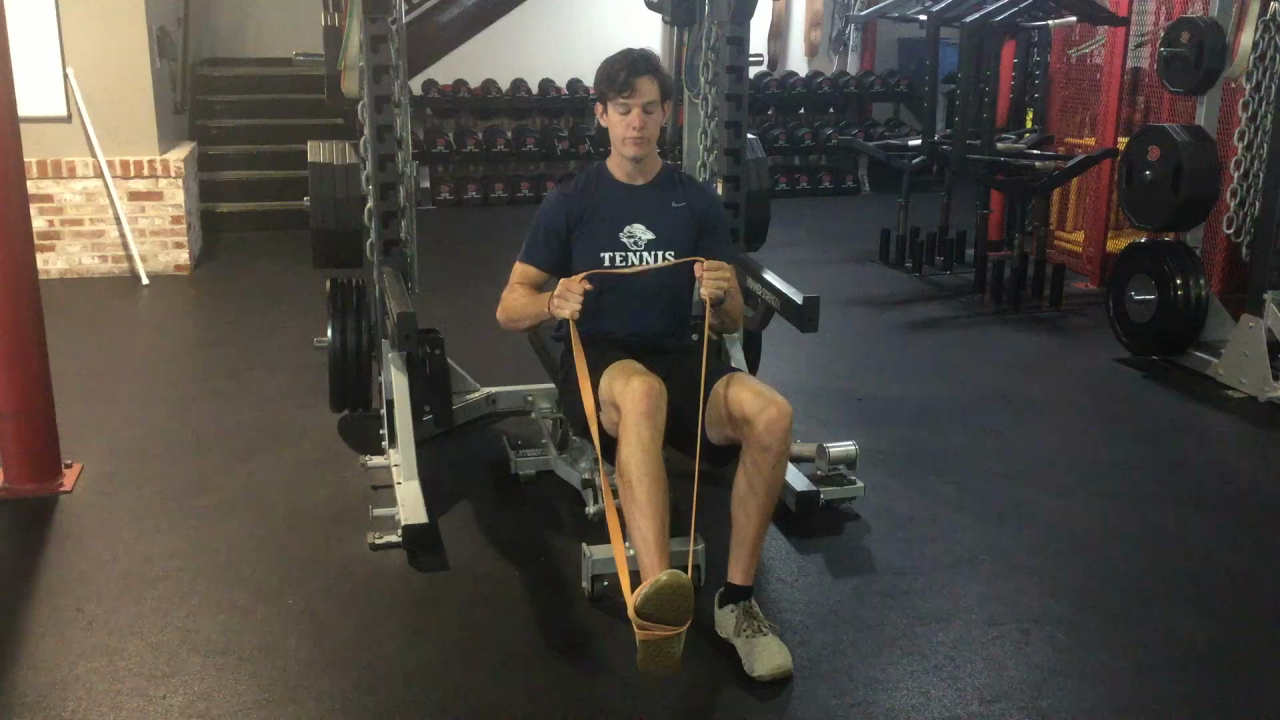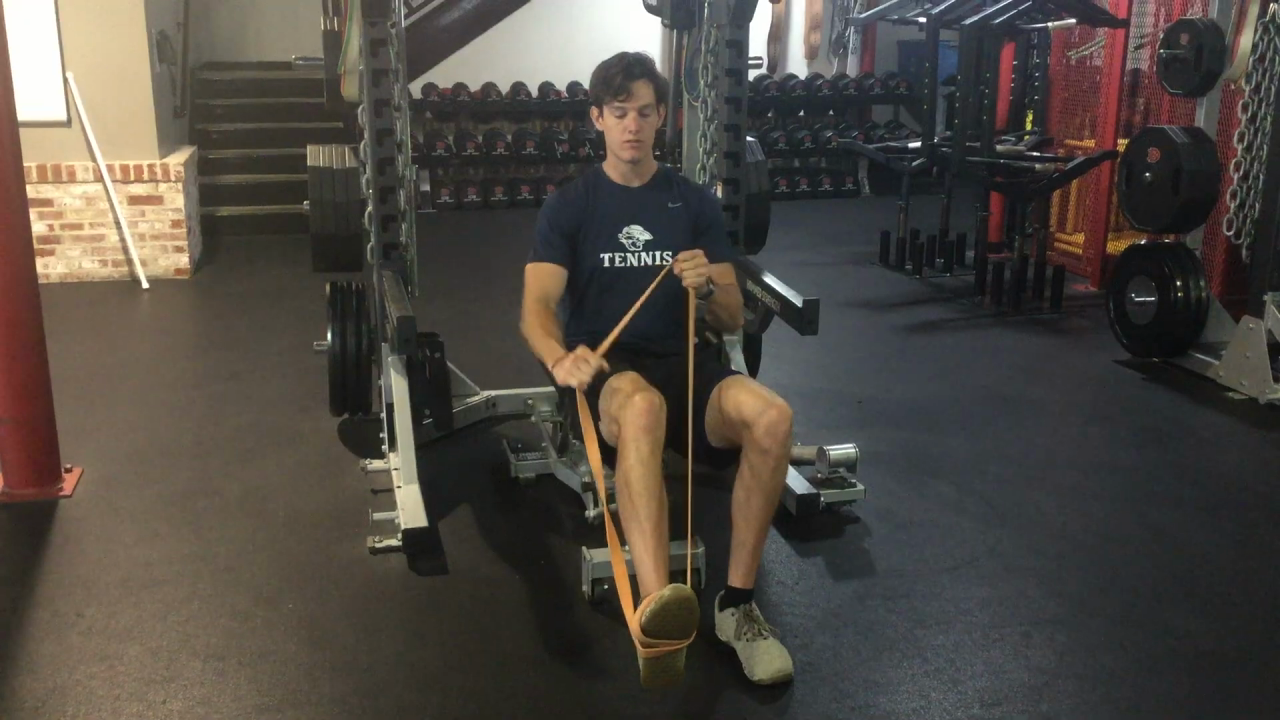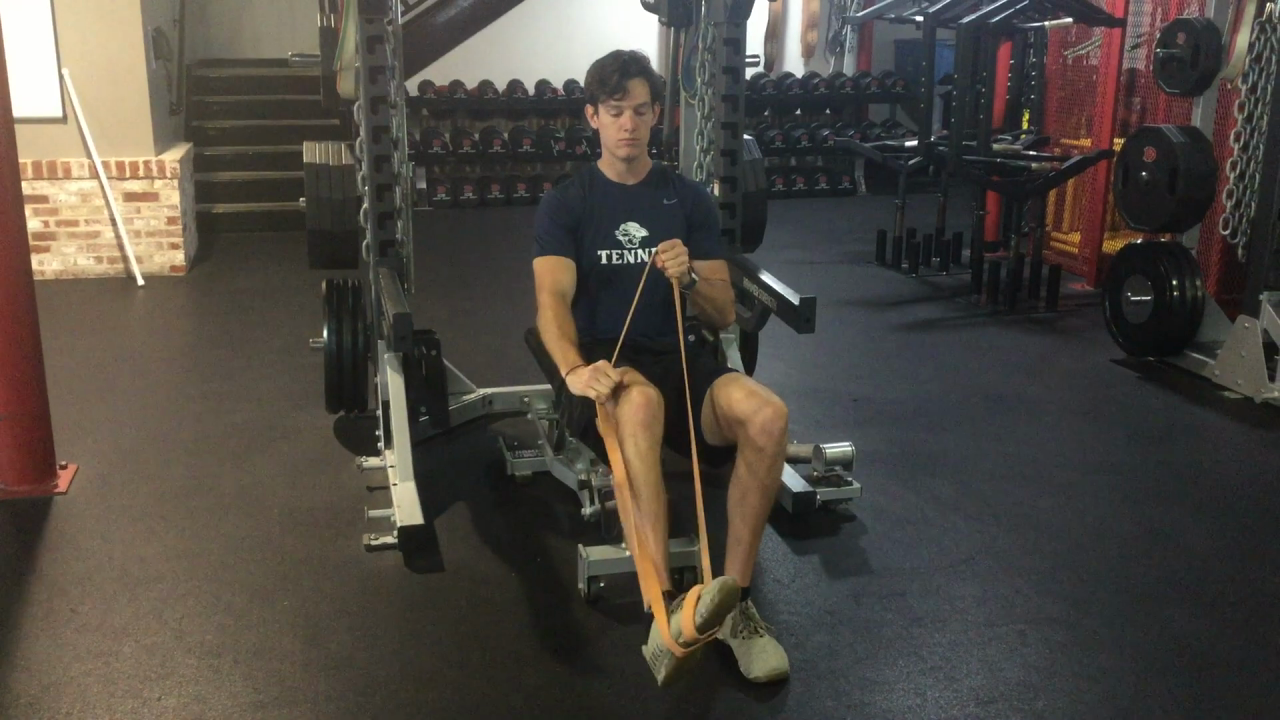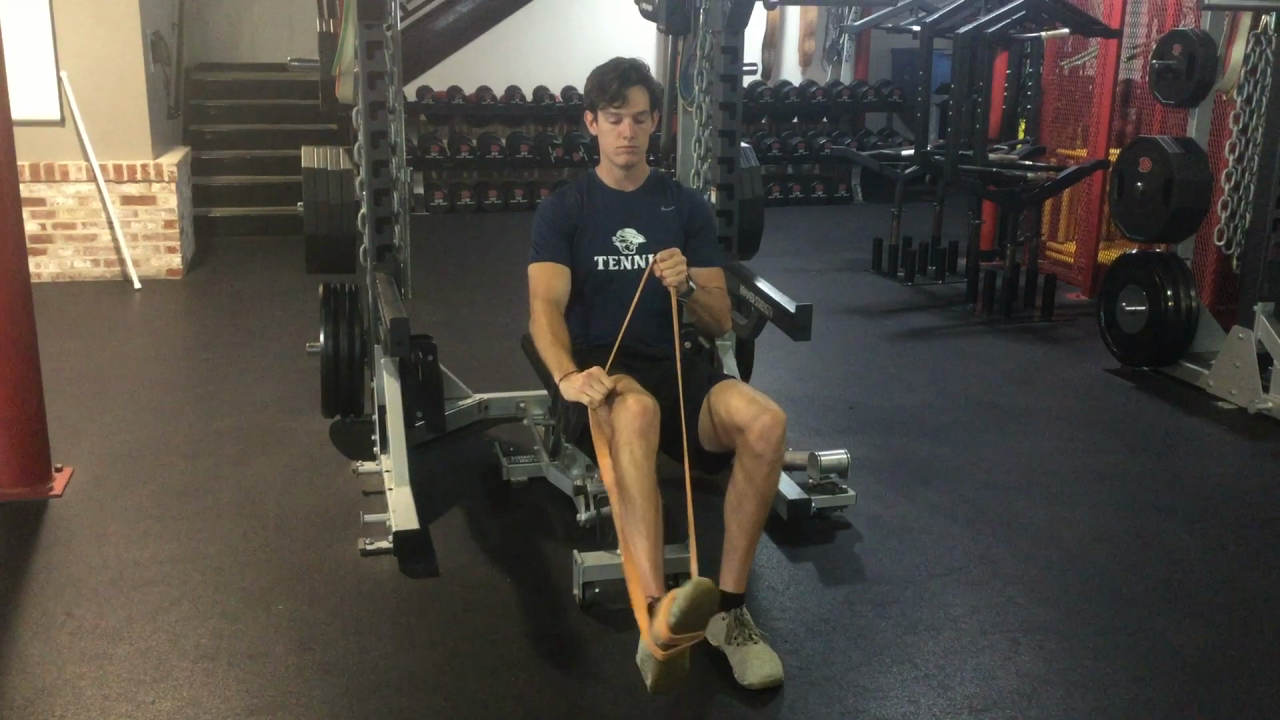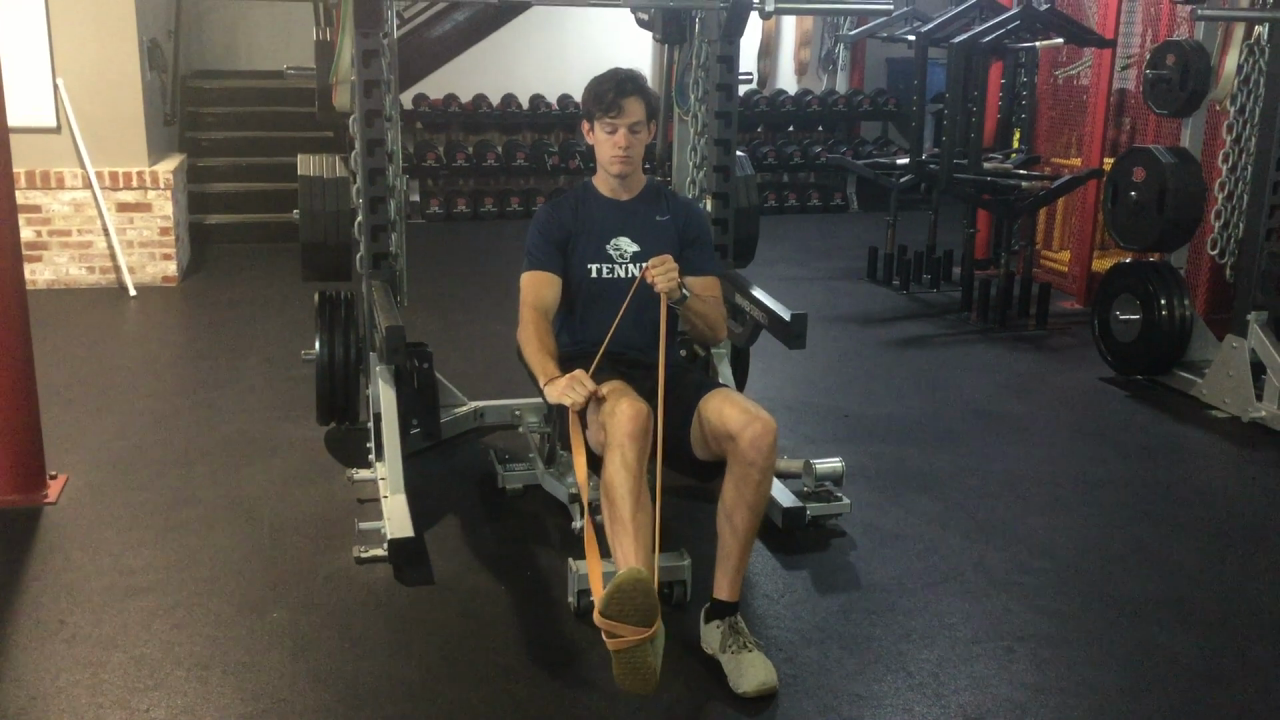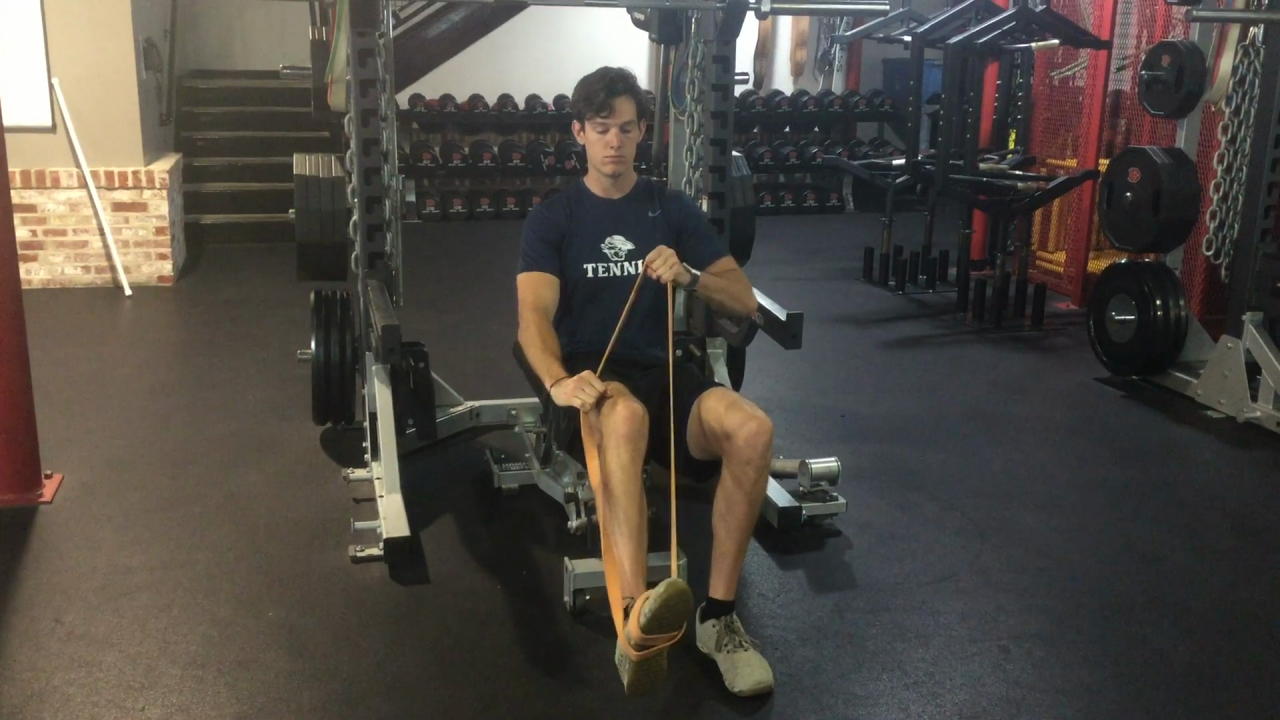
dt=0.7s
person 1, frame 1
left shoulder: (698, 201)
right shoulder: (569, 202)
left elbow: (732, 323)
right elbow: (508, 308)
left wrist: (722, 297)
right wrist: (552, 302)
left hip: (680, 359)
right hip: (600, 365)
left knee: (771, 414)
right knee: (642, 391)
left ankle: (737, 600)
right ankle: (655, 592)
person 1, frame 2
left shoulder: (695, 201)
right shoulder: (568, 205)
left elbow: (732, 319)
right elbow: (537, 306)
left wrist: (707, 285)
right wrist: (560, 358)
left hip: (680, 360)
right hip: (604, 370)
left knee: (773, 417)
right knee: (641, 407)
left ankle: (738, 603)
right ankle: (658, 609)
person 1, frame 3
left shoulder: (689, 198)
right shoulder: (565, 203)
left elbow: (723, 314)
right elbow: (553, 300)
left wrist: (689, 279)
right wrist: (575, 370)
left hip: (677, 356)
right hip: (605, 364)
left knee: (767, 415)
right knee: (639, 403)
left ankle: (736, 601)
right ankle: (666, 611)
person 1, frame 4
left shoulder: (686, 205)
right shoulder: (563, 208)
left elbow: (720, 321)
right elbow: (546, 305)
left wrist: (687, 286)
right wrist: (568, 375)
left hip: (670, 364)
right hip: (600, 370)
left knee: (765, 422)
right knee: (636, 410)
left ankle: (728, 607)
right ankle: (659, 616)
person 1, frame 5
left shoulder: (682, 215)
right shoulder: (558, 217)
left elbow: (715, 331)
right elbow: (534, 314)
left wrist: (680, 294)
right wrist: (552, 378)
left hip: (664, 371)
right hip: (592, 376)
left knee: (757, 431)
right knee: (628, 414)
left ankle: (723, 615)
right ankle: (638, 616)
person 1, frame 6
left shoulder: (674, 209)
right shoulder: (551, 217)
left elbow: (744, 301)
right elbow: (534, 315)
left wrist: (689, 275)
right wrist: (559, 380)
left hip: (659, 371)
right hip: (589, 377)
left knee: (752, 430)
right knee: (623, 416)
left ankle: (719, 614)
right ankle: (637, 618)
